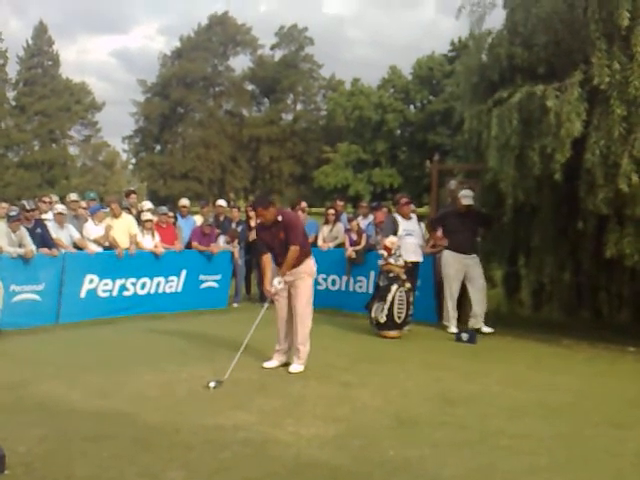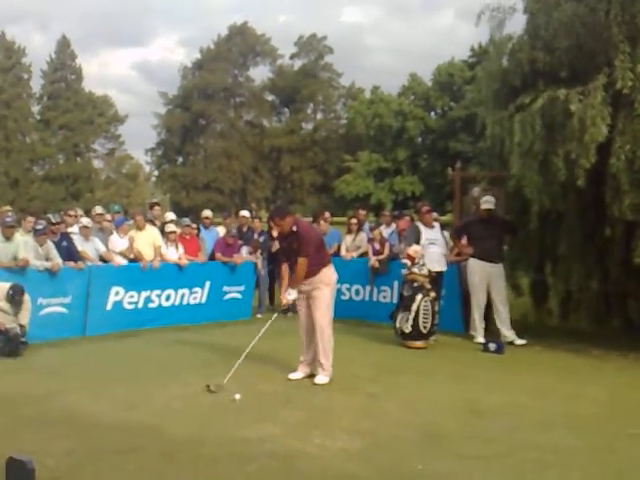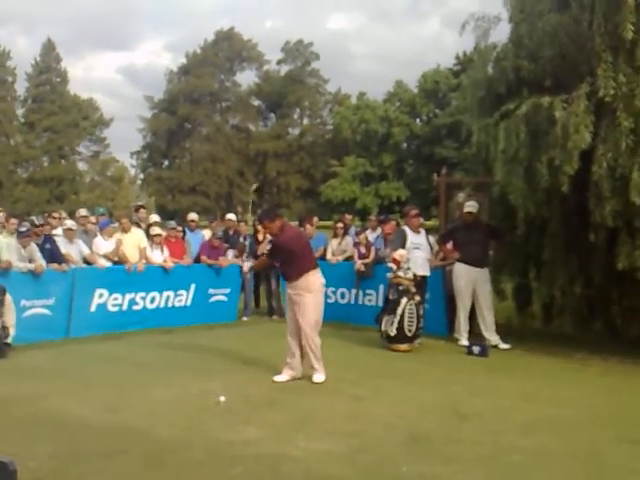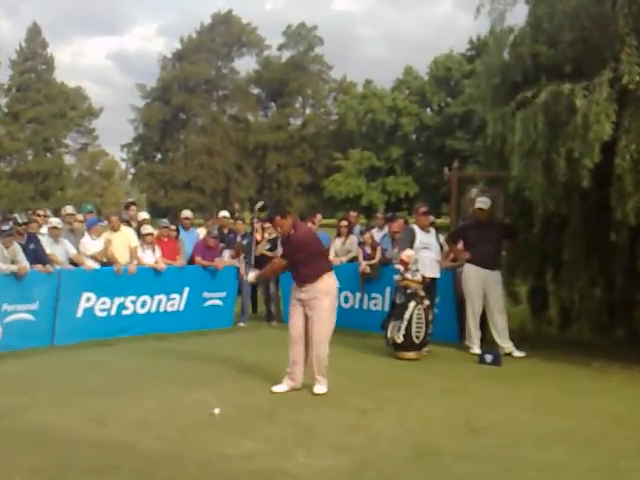
dt=0.3s
person 1, frame 1
left shoulder: (291, 220)
right shoulder: (261, 229)
left elbow: (294, 250)
right elbow: (265, 255)
left wrist: (280, 277)
right wrist: (267, 282)
left hip: (302, 268)
right hip: (281, 269)
left knee: (301, 313)
right knee: (282, 314)
left ankle: (299, 358)
right ankle: (281, 354)
person 1, frame 2
left shoulder: (305, 230)
right shoulder: (283, 237)
left elbow: (302, 262)
right elbow: (285, 264)
left wrist: (292, 289)
right wrist: (283, 291)
left hip: (321, 277)
right hip: (302, 281)
left knee: (321, 323)
right knee: (305, 325)
left ankle: (324, 370)
right ankle: (306, 366)
person 1, frame 3
left shoulder: (284, 240)
right shoulder: (286, 233)
left elbow: (267, 260)
right elbow: (273, 258)
left wrist: (252, 266)
left hip: (308, 283)
right hip: (293, 284)
left knee: (307, 328)
right knee: (292, 329)
left ankle: (318, 369)
right ankle: (293, 369)
person 1, frame 4
left shoulder: (301, 236)
right shoulder: (289, 236)
left elbow: (280, 264)
right elbow: (284, 264)
left wrist: (258, 275)
right wrist: (262, 274)
left hip: (321, 287)
right hip: (300, 288)
left knee: (319, 336)
right knee: (296, 335)
left ankle: (320, 379)
right ankle: (293, 379)
person 2, frame 1
left shoulder: (477, 215)
right shoulder: (446, 214)
left elbow: (488, 224)
right elbow: (431, 226)
left wrist: (477, 237)
right wrist: (440, 240)
left hip: (471, 256)
right hip: (451, 255)
left knee: (479, 287)
right knee: (451, 290)
left ankle: (477, 322)
right ankle: (451, 323)
person 2, frame 2
left shoulder: (501, 222)
right shoulder: (471, 222)
left elbow: (512, 232)
right elbow: (455, 234)
left wrist: (503, 245)
right wrist: (464, 248)
left hip: (496, 264)
right hip: (477, 264)
left knee: (501, 300)
right knee: (478, 300)
left ankle: (508, 335)
right ankle: (478, 333)
person 2, frame 3
left shoulder: (486, 228)
right shoulder: (456, 228)
left elbow: (498, 237)
right elbow: (441, 240)
left wrist: (488, 250)
left hip: (482, 269)
right hip: (463, 268)
left knee: (486, 304)
right knee: (463, 303)
left ankle: (493, 338)
right ankle: (462, 336)
person 2, frame 4
left shoulder: (499, 226)
right shoulder: (467, 227)
left elbow: (512, 236)
right elbow: (450, 239)
left wrist: (501, 250)
right wrist: (460, 253)
left hip: (494, 271)
right hip: (473, 270)
left knee: (498, 308)
right knee: (473, 308)
left ankle: (506, 346)
right ankle: (474, 344)
